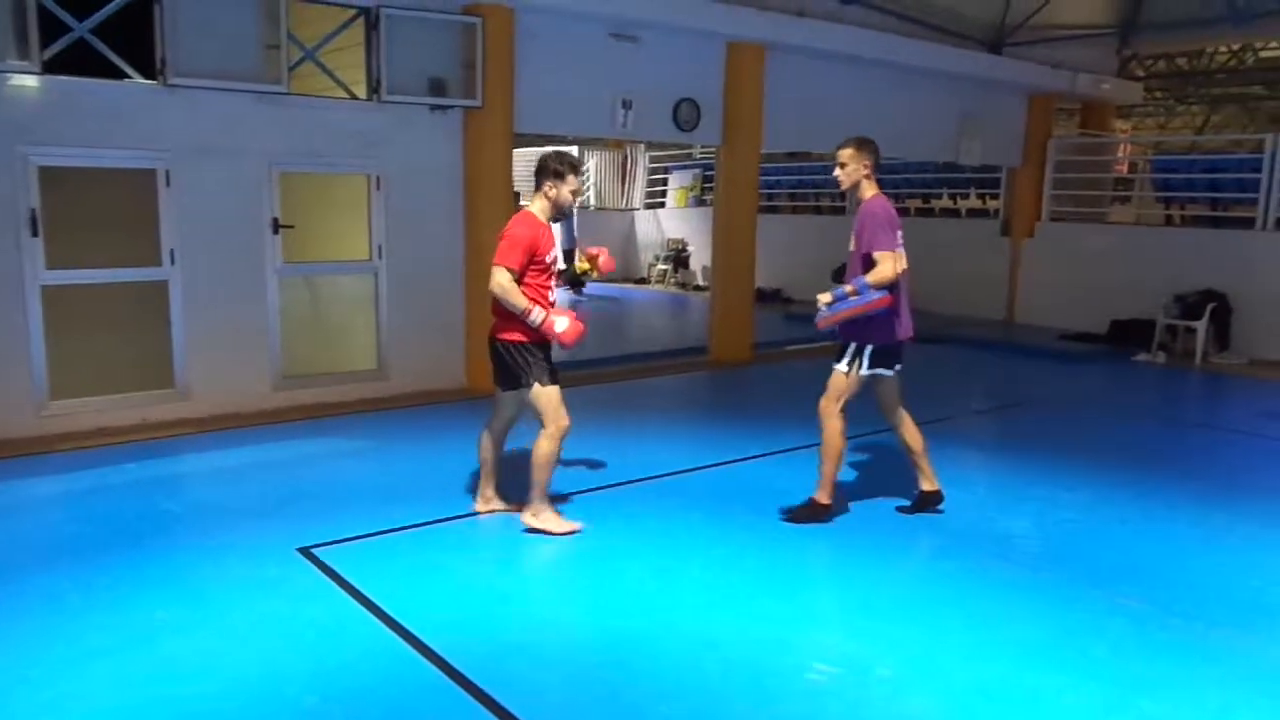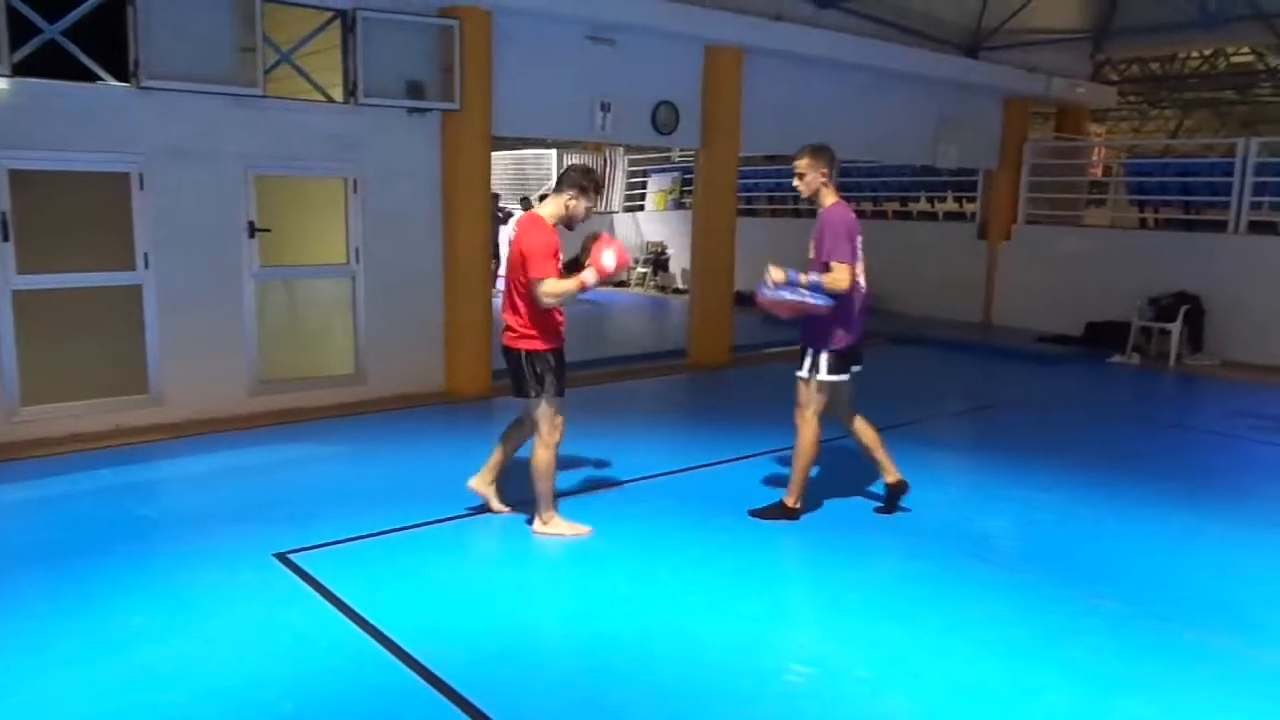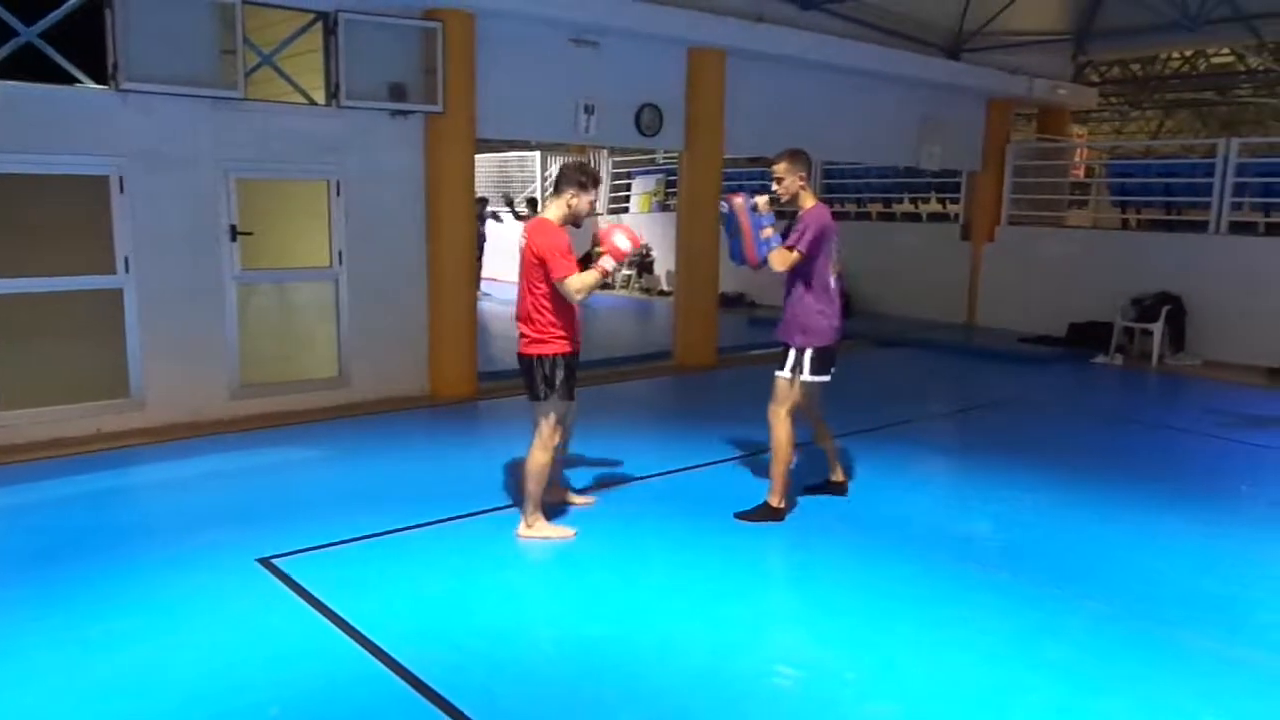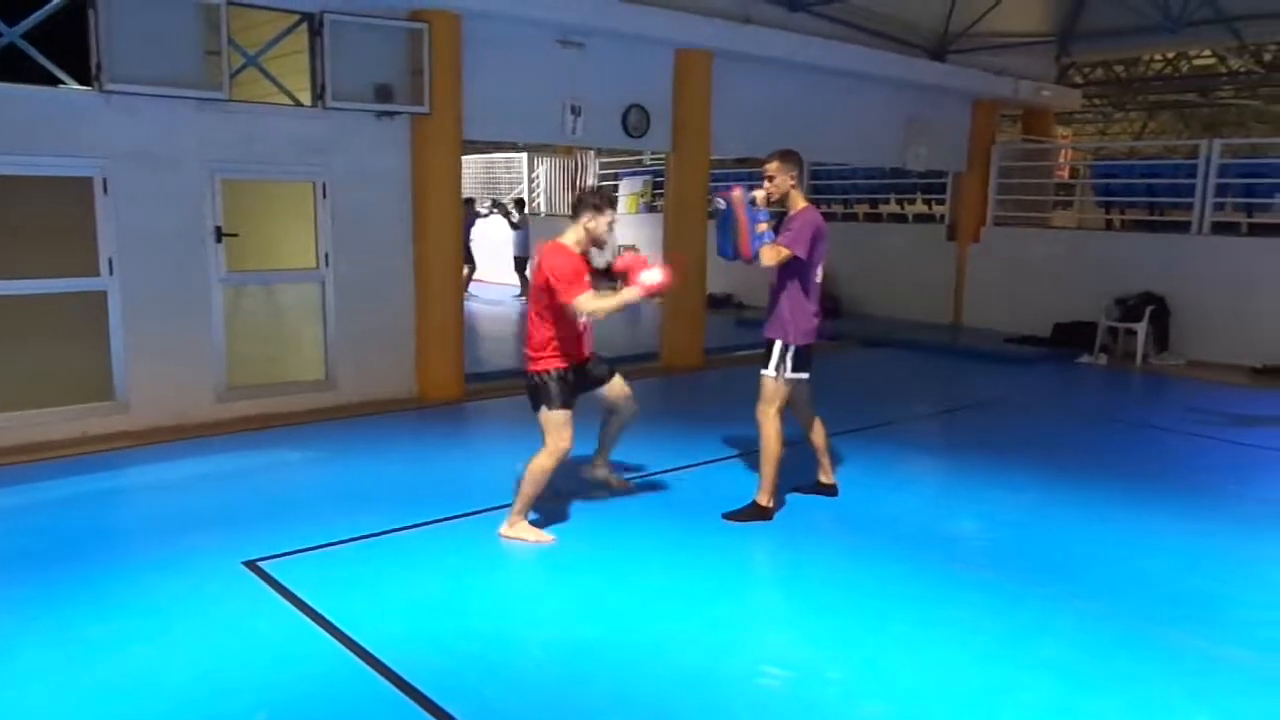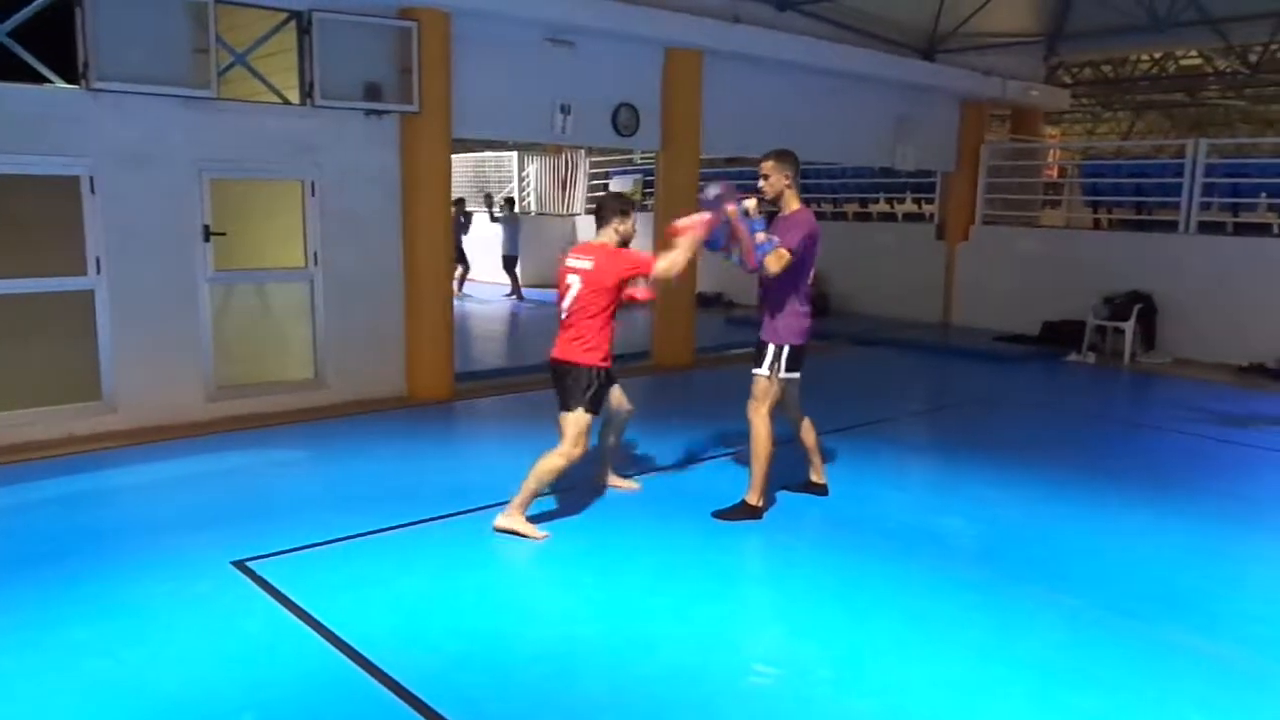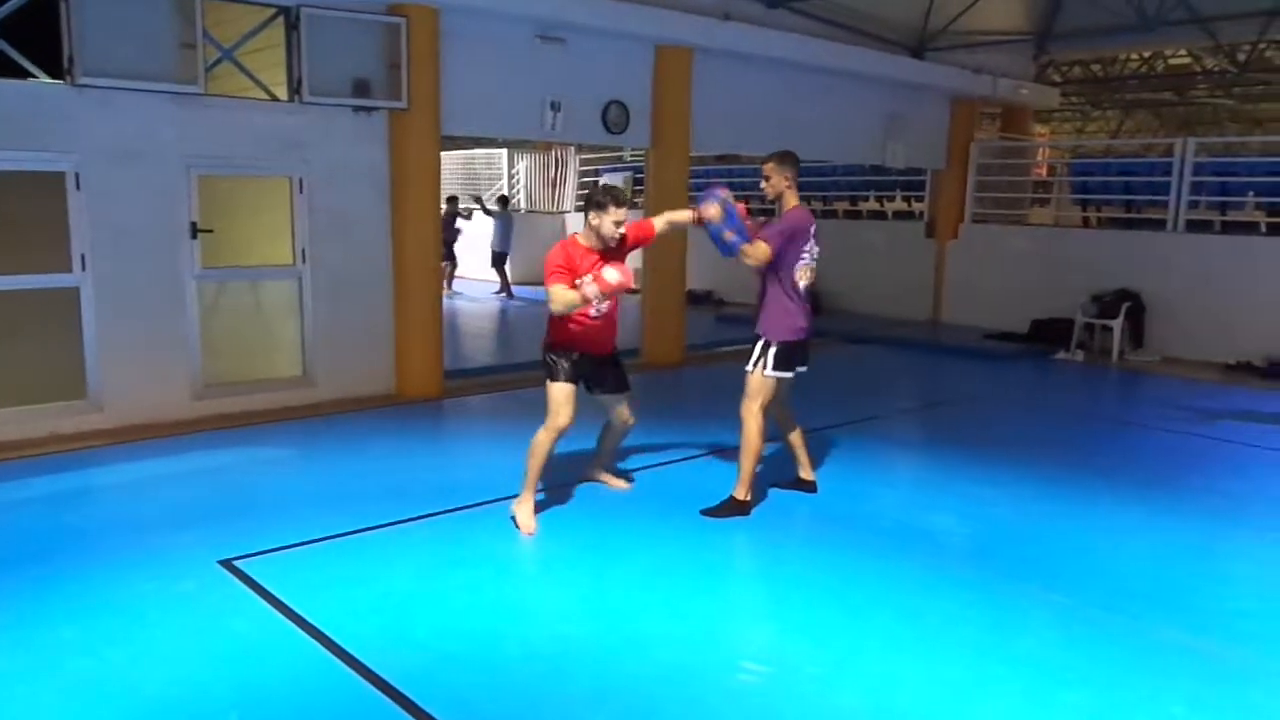
dt=0.3s
person 1, frame 1
left shoulder: (874, 211)
right shoulder: (878, 208)
left elbow: (887, 271)
left wrist: (838, 294)
right wrist: (846, 297)
left hip: (872, 331)
right hip: (883, 329)
left knee: (830, 406)
right knee: (893, 409)
left ankle: (823, 499)
right ankle: (929, 488)
person 1, frame 2
left shoulder: (832, 220)
right shoulder: (840, 214)
left elbow: (840, 283)
left wrist: (790, 278)
right wrist: (800, 278)
left hip: (828, 334)
right hip: (841, 332)
left knee: (806, 415)
right knee: (844, 411)
left ankle: (792, 502)
right ankle: (892, 477)
person 1, frame 3
left shoulder: (814, 219)
right shoulder: (811, 218)
left elbow: (779, 264)
right elbow: (774, 260)
left hip: (808, 333)
right hip: (817, 331)
left knee: (779, 412)
right knee: (806, 407)
left ankle: (776, 503)
right ankle: (836, 476)
person 1, frame 4
left shoulder: (807, 221)
right shoulder: (795, 219)
left elbow: (769, 258)
right elbow: (766, 256)
left hip: (790, 332)
right hip: (796, 330)
left knee: (767, 411)
right knee: (802, 407)
left ankle: (764, 502)
right ankle: (826, 478)
person 1, frame 5
left shoulder: (802, 221)
right shoulder: (782, 220)
left elbow: (773, 265)
left hip: (783, 331)
right hip: (784, 329)
left knee: (758, 411)
right knee: (793, 407)
left ankle: (754, 501)
right ankle: (817, 477)
person 1, frame 6
left shoulder: (793, 219)
right shoulder: (800, 220)
left elbow: (754, 258)
right elbow: (768, 256)
left wrist: (721, 224)
right wrist: (757, 233)
left hip: (781, 329)
right hip: (791, 328)
left knee: (751, 408)
right knee: (775, 404)
left ankle: (741, 495)
right ankle: (806, 474)
person 2, frame 1
left shoulder: (541, 227)
right shoulder: (524, 228)
right elbow: (499, 284)
right wrist: (543, 319)
left hip: (521, 340)
right hip: (519, 341)
left knee: (501, 420)
right knee: (557, 423)
left ankle: (486, 496)
right ankle: (537, 509)
person 2, frame 2
left shoulder: (532, 225)
right shoulder: (539, 234)
right elbow: (549, 293)
left wrist: (579, 273)
right wrist: (591, 275)
left hip: (525, 342)
right hip: (536, 346)
left knee: (530, 419)
right knee: (549, 430)
left ankle: (485, 479)
right ankle: (545, 517)
person 2, frame 3
left shoulder: (540, 227)
right shoulder: (550, 236)
right elbow: (575, 290)
left wrist: (594, 257)
right wrist: (610, 260)
left hip: (551, 345)
right hip: (549, 349)
left knee: (564, 421)
right knee: (548, 435)
left ankle: (556, 488)
right ankle: (531, 520)
person 2, frame 4
left shoulder: (580, 253)
right shoulder: (556, 259)
right elbow: (592, 309)
right wrist: (638, 291)
left hip: (578, 357)
right hip: (548, 365)
left knee: (625, 403)
right knee: (559, 445)
left ankle: (599, 465)
right ankle: (515, 521)
person 2, frame 5
left shoulder: (575, 255)
right shoulder: (616, 259)
right elbow: (670, 267)
left wrist: (620, 295)
right wrist: (694, 231)
left hip: (589, 361)
right hip: (580, 364)
left knee: (621, 411)
right knee: (571, 448)
left ankle: (607, 474)
right ankle: (512, 513)
person 2, frame 6
left shoulder: (621, 240)
right shoulder: (561, 254)
left elbow: (664, 221)
right elbow: (557, 305)
right wrist: (594, 287)
left hip: (604, 351)
right hip: (566, 349)
left knee: (623, 419)
right knee: (558, 421)
left ankle: (599, 469)
right ankle: (525, 500)
